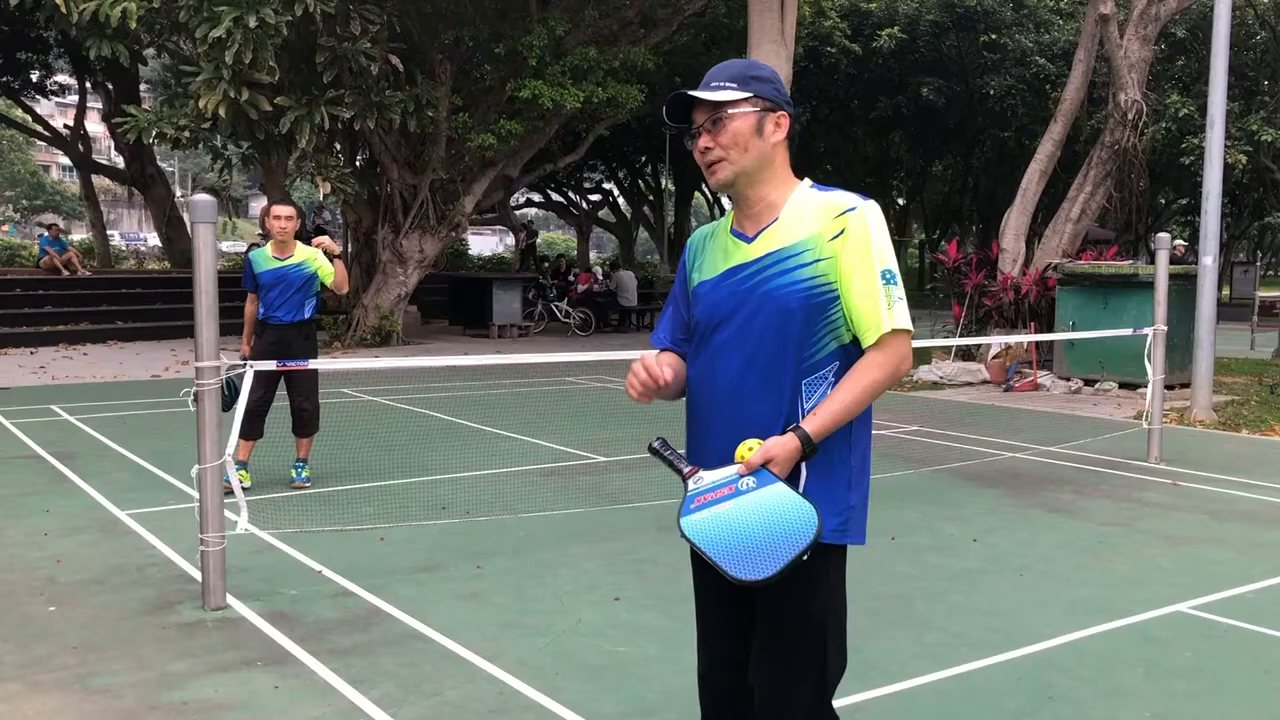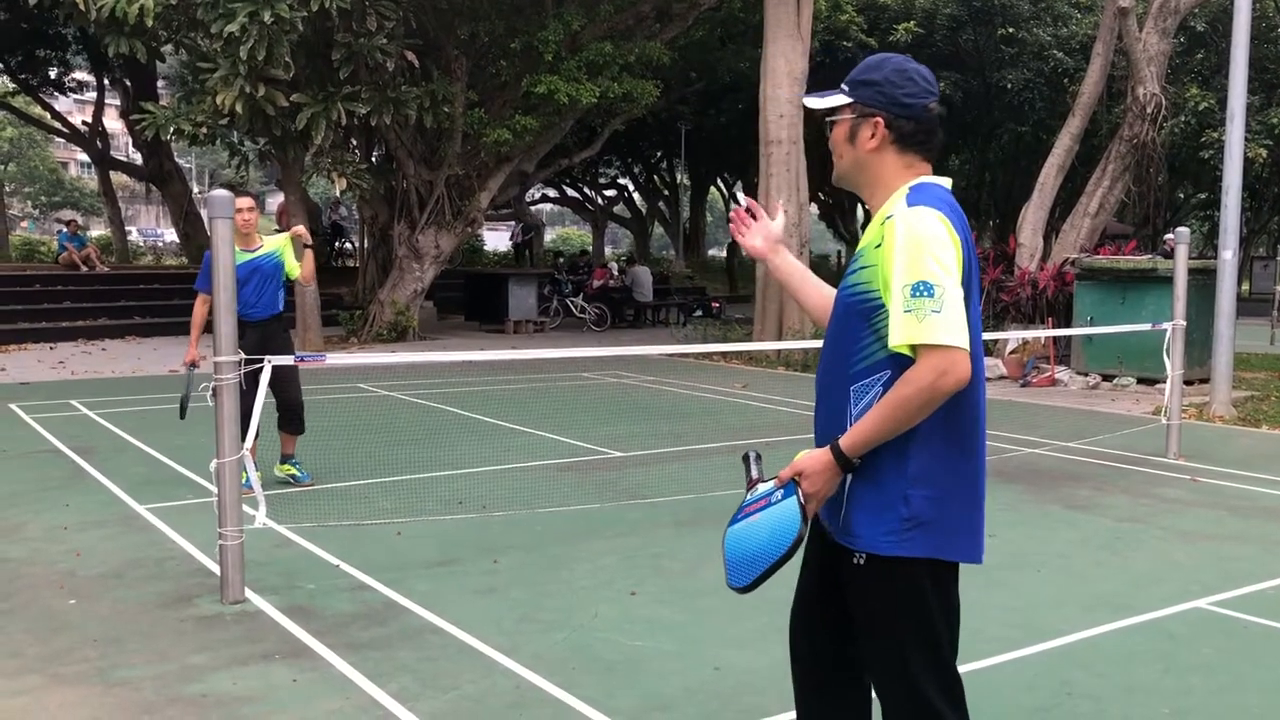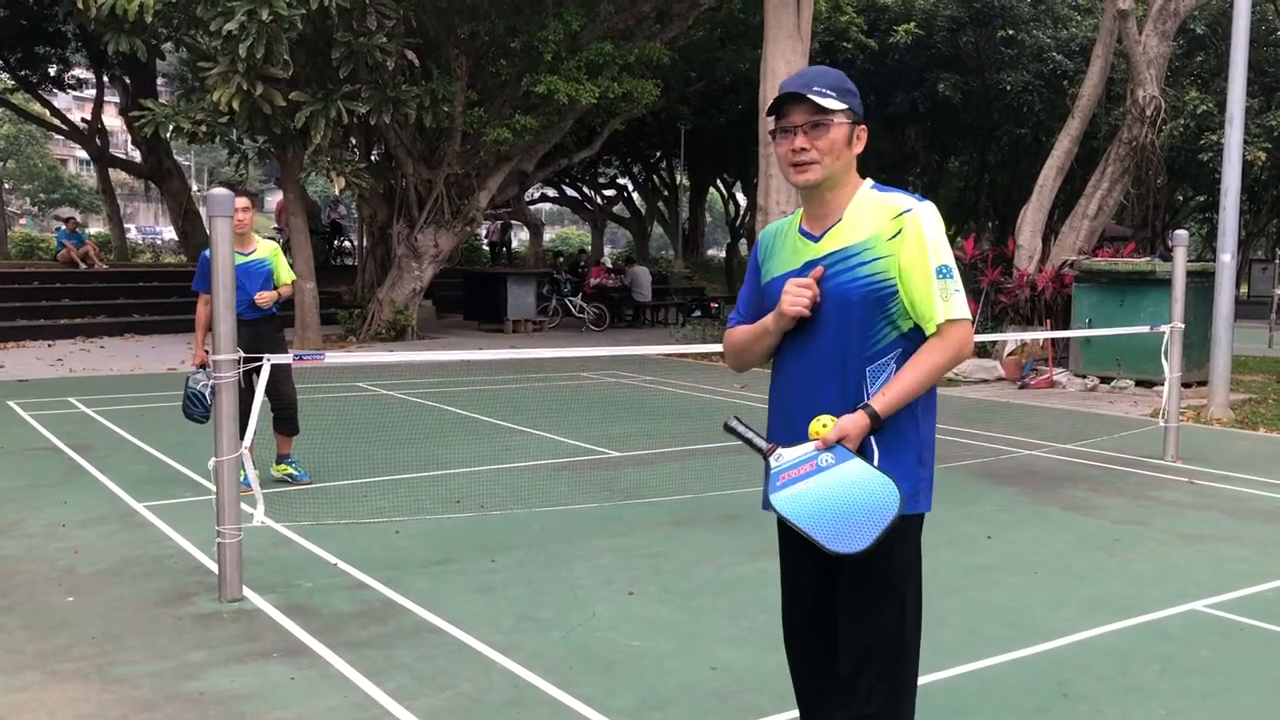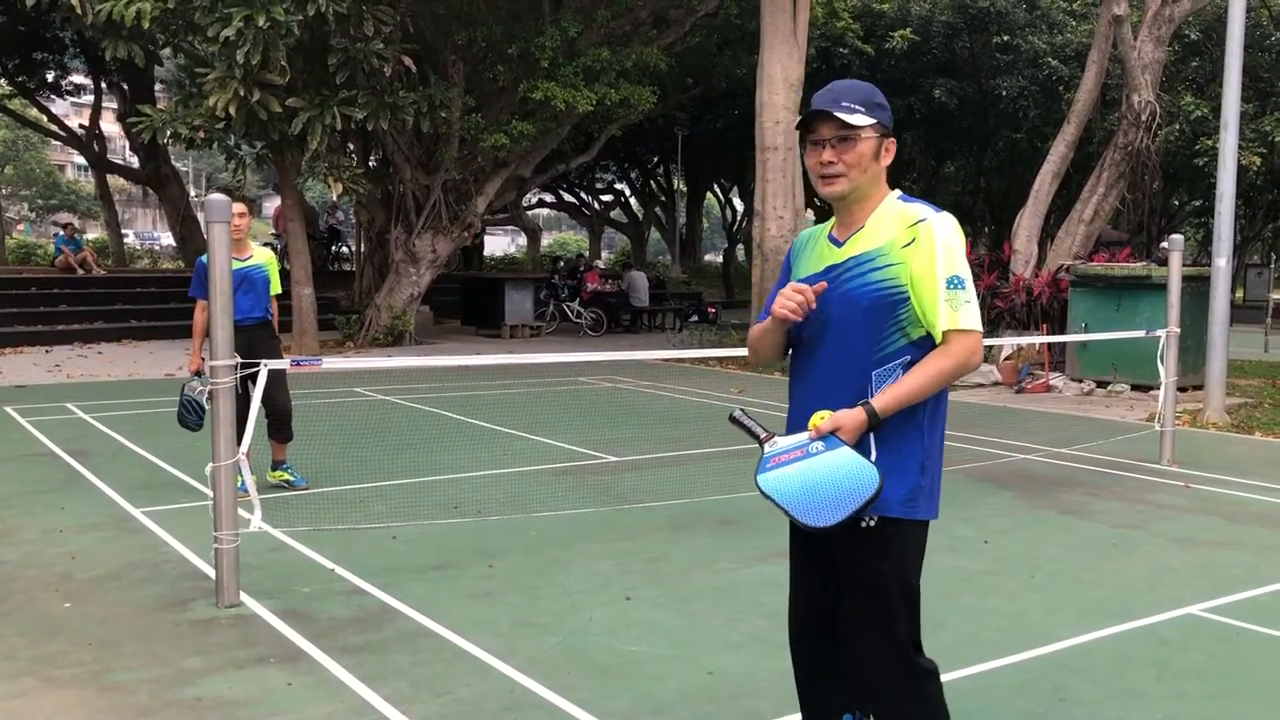
dt=1s
person 1, frame 1
left shoulder: (846, 220)
right shoulder: (701, 246)
left elbow: (892, 350)
left wrist: (799, 438)
right wrist: (653, 375)
left hip: (804, 509)
person 1, frame 2
left shoulder: (917, 221)
right shoulder: (897, 221)
left elbow: (947, 367)
left wrist: (838, 455)
right wrist: (773, 255)
left hip: (902, 514)
right hip: (855, 506)
right knee: (818, 646)
person 1, frame 3
left shoulder: (906, 219)
right shoulder: (772, 241)
left elbow: (955, 335)
right elbow: (735, 353)
left wrist: (868, 415)
right wrist: (776, 321)
left hip: (878, 481)
left knee: (875, 658)
right knee: (810, 650)
person 1, frame 4
left shoulder: (925, 229)
right shoulder: (804, 247)
left elbow: (964, 348)
right elbow: (763, 353)
left wrist: (867, 413)
right wrist: (778, 320)
left hip: (886, 488)
left knee: (889, 652)
right knee: (817, 644)
person 2, frame 1
left shoulder: (312, 255)
right shoulder: (255, 258)
left elbow: (341, 288)
right elbow: (252, 301)
left wrist: (336, 254)
right wrist: (246, 341)
left hip: (300, 336)
right hip: (267, 336)
left knee: (305, 404)
right knee: (254, 403)
left ankle: (301, 465)
right ankle: (241, 468)
person 2, frame 2
left shoulder: (277, 246)
left elbow: (306, 279)
right elbow: (203, 302)
left wrist: (307, 244)
right wrist: (193, 345)
left hip: (276, 331)
right hip: (241, 334)
left knee: (291, 400)
right knee: (244, 405)
left ankle: (287, 463)
right ankle: (250, 469)
person 2, frame 3
left shoulder: (271, 249)
right shoulder: (212, 256)
left elbow: (289, 286)
right elbow: (205, 302)
left wrist: (275, 295)
right wrist: (199, 346)
left hip: (268, 330)
right hip: (233, 334)
left knee: (285, 398)
right knee: (240, 404)
left ankle: (283, 462)
right ankle: (246, 468)
person 2, frame 4
left shoulder: (267, 257)
right shoulder: (208, 262)
right elbow: (202, 310)
left wrist: (276, 339)
right wrist: (195, 353)
left hip: (263, 337)
right hip: (229, 340)
left knee: (280, 405)
right knee: (236, 411)
left ankle: (279, 468)
right ankle: (243, 474)
